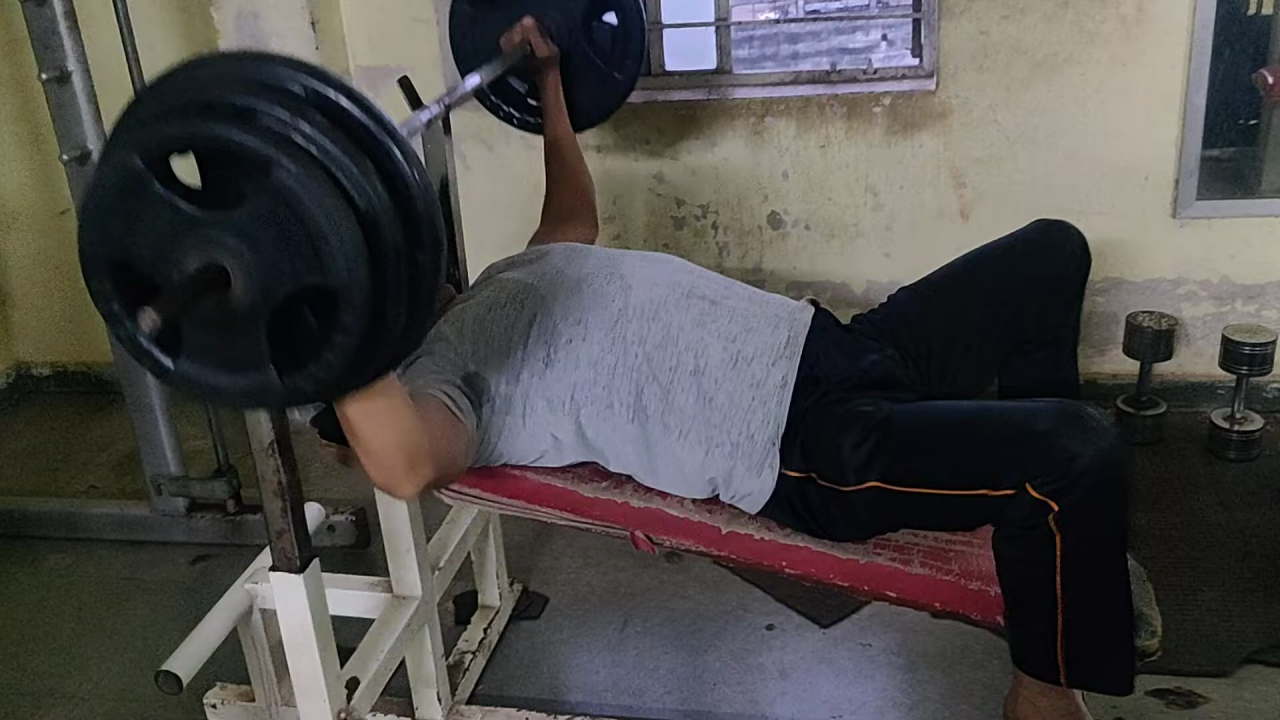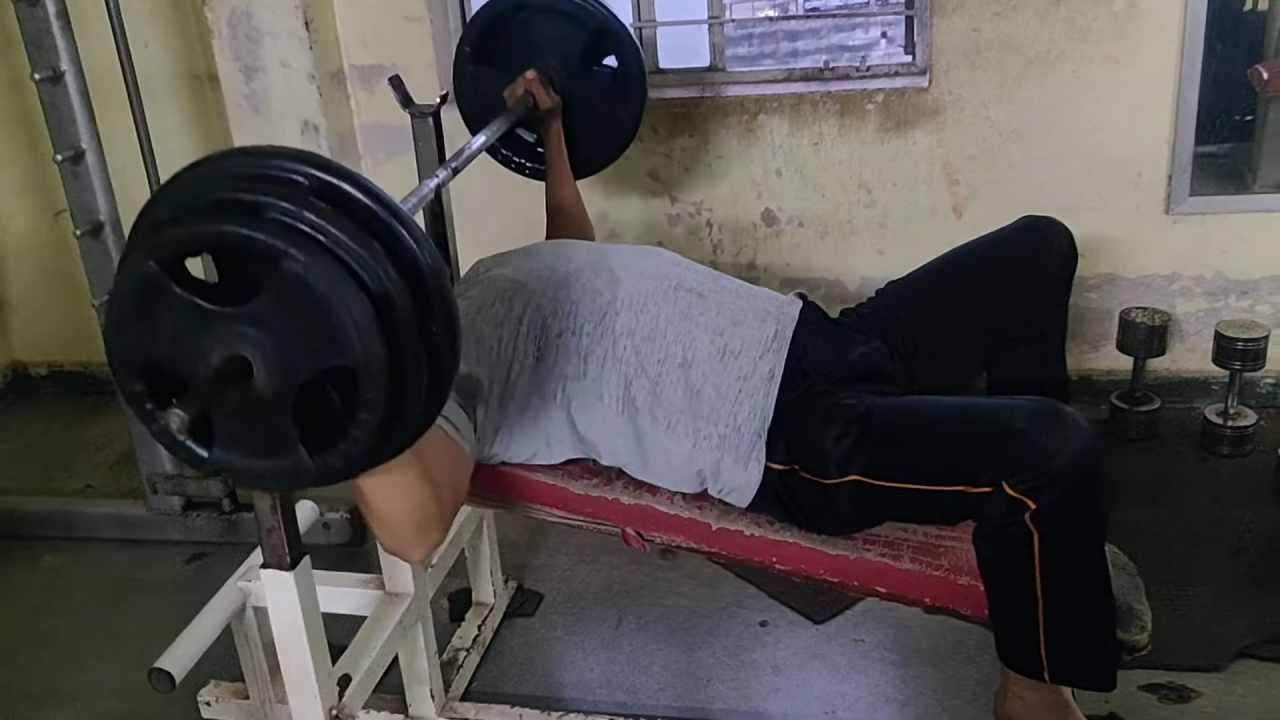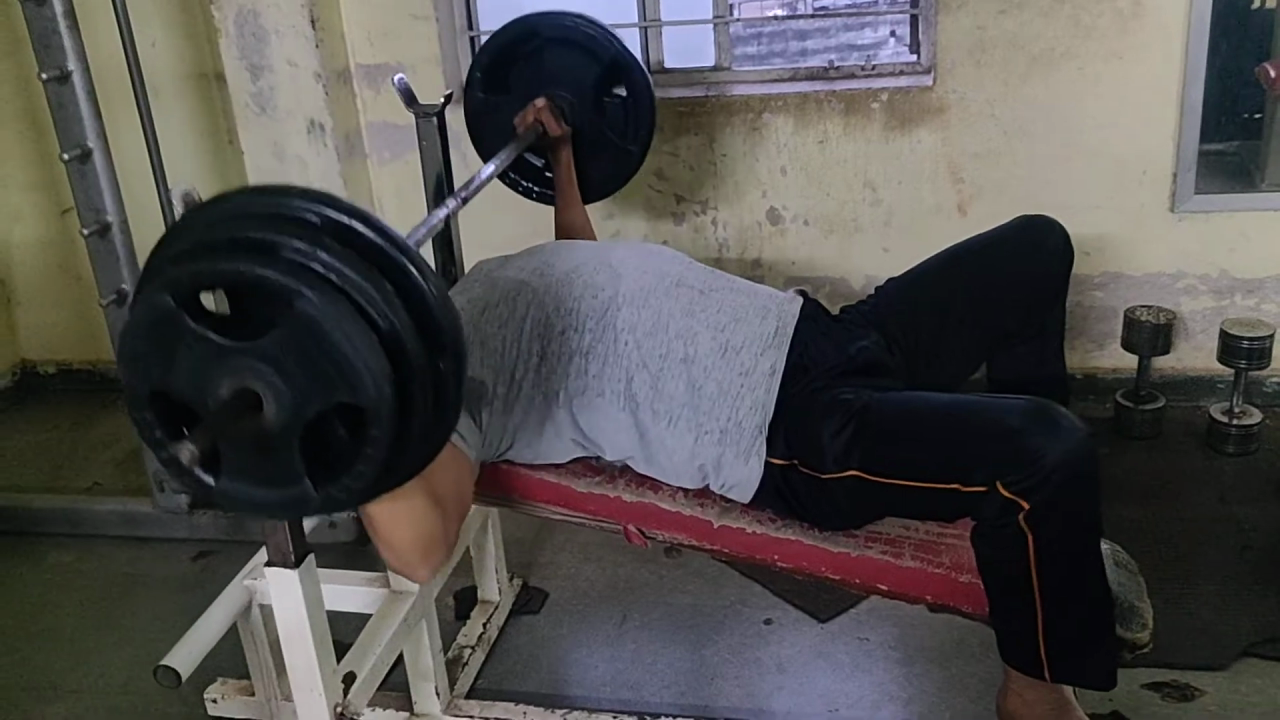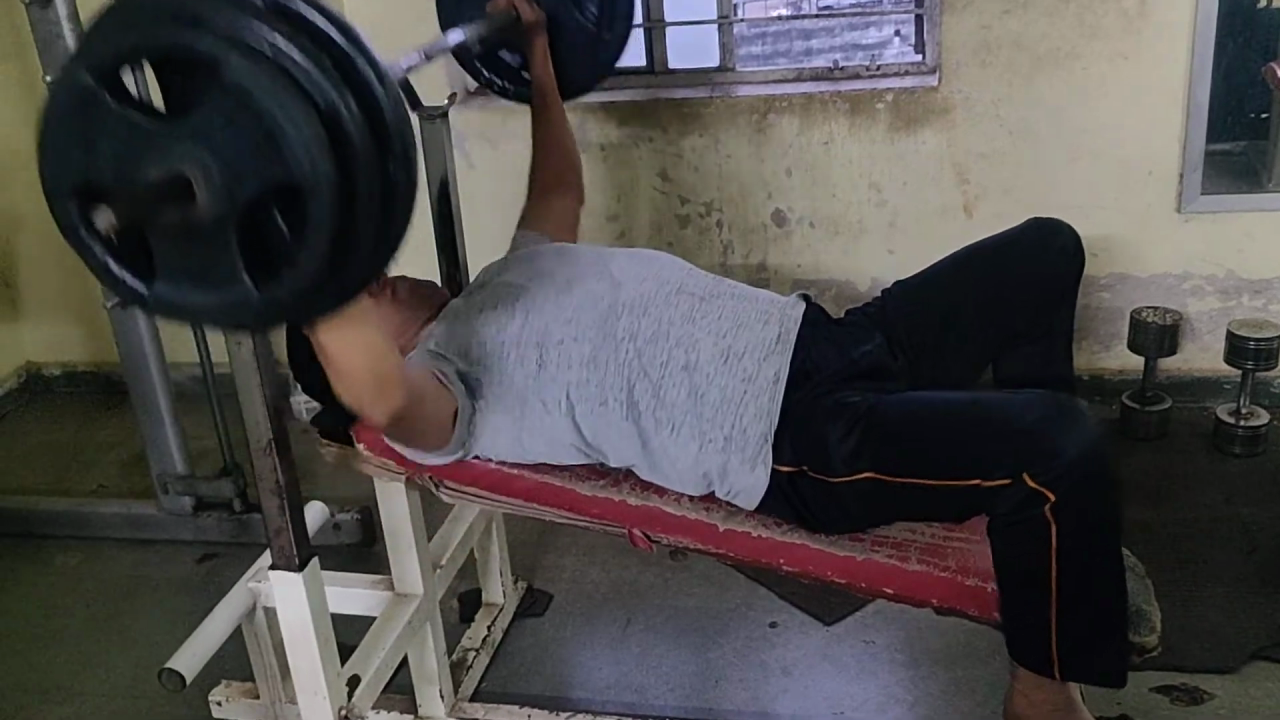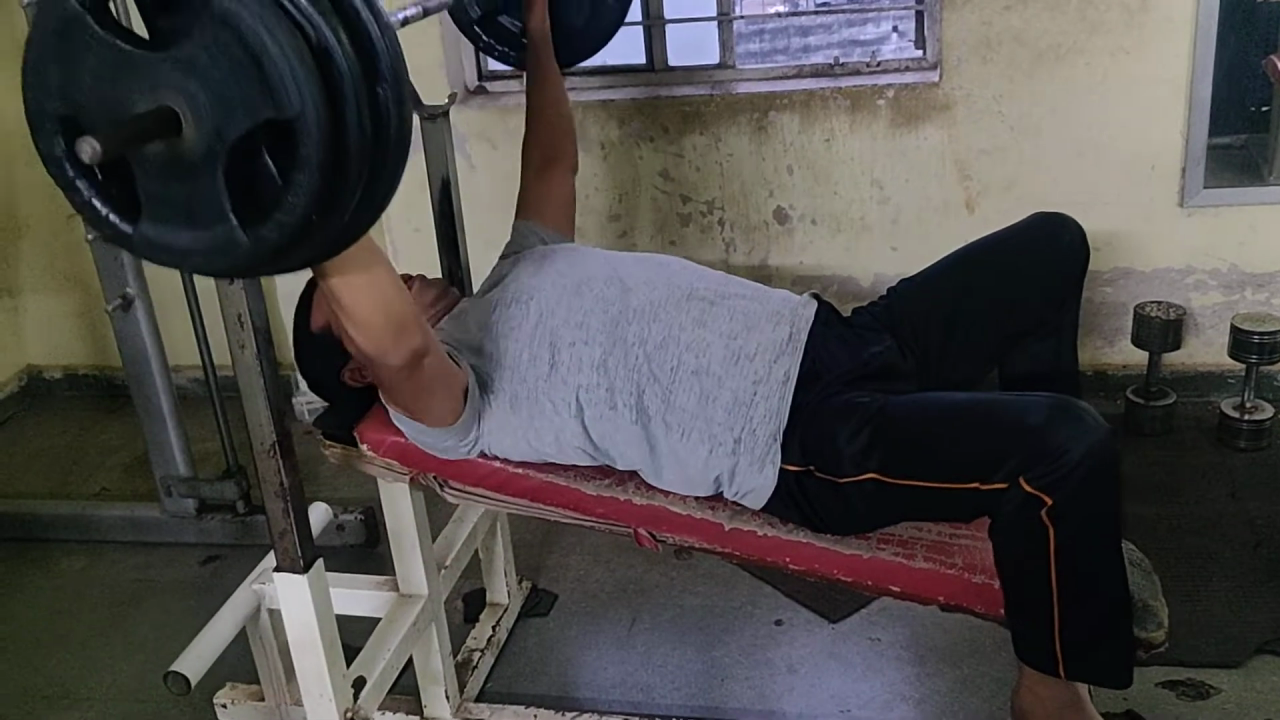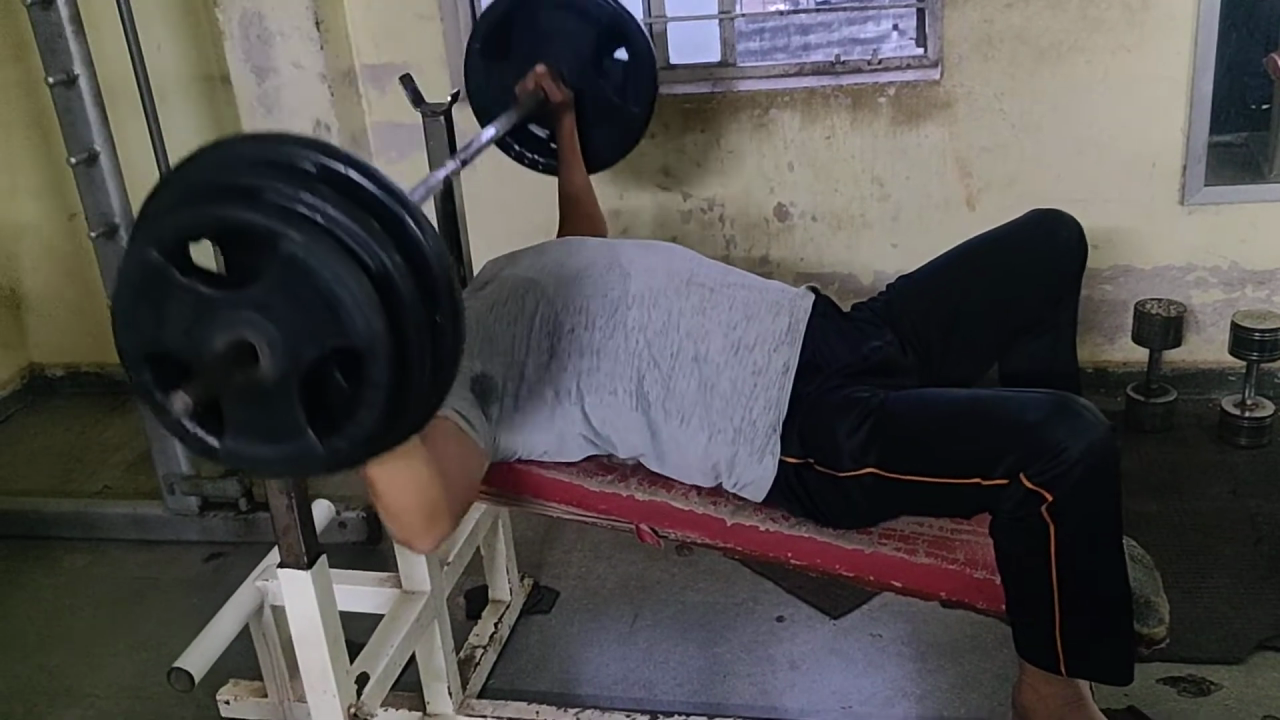
dt=0.5s
person 1, frame 1
left shoulder: (501, 282)
right shoulder: (436, 378)
left elbow: (576, 220)
right elbow: (406, 465)
left wrist: (549, 80)
left hip: (831, 353)
right hip: (809, 445)
left knee: (1051, 253)
right knee: (1080, 452)
left ankle: (1038, 514)
person 1, frame 2
left shoulder: (485, 285)
left elbow: (574, 255)
right elbow: (415, 527)
left wrist: (549, 127)
left hip: (818, 344)
right hip: (797, 441)
left knee: (1038, 248)
right knee: (1056, 451)
left ankle: (1031, 527)
person 1, frame 3
left shoulder: (481, 286)
right elbow: (421, 549)
left wrist: (561, 152)
left hip: (818, 341)
right hip: (796, 434)
left knee: (1035, 248)
right knee: (1052, 450)
left ankle: (1040, 534)
person 1, frame 4
left shoulder: (500, 288)
right shoulder: (432, 374)
left elbow: (560, 195)
right elbow: (378, 396)
left hip: (825, 345)
right hip: (804, 438)
left knee: (1045, 250)
right knee: (1065, 441)
left ankle: (1044, 519)
person 1, frame 5
left shoulder: (509, 284)
right shoulder: (442, 380)
left elbow: (554, 171)
right elbow: (389, 344)
left hip: (832, 345)
right hip: (809, 438)
left knee: (1051, 245)
right knee: (1072, 445)
left ankle: (1052, 529)
person 1, frame 6
left shoulder: (490, 291)
right shoulder: (443, 382)
left elbow: (586, 252)
right elbow: (428, 517)
left wrist: (562, 121)
left hip: (828, 336)
right hip: (807, 432)
left knee: (1049, 241)
right knee: (1072, 442)
left ankle: (1057, 530)
